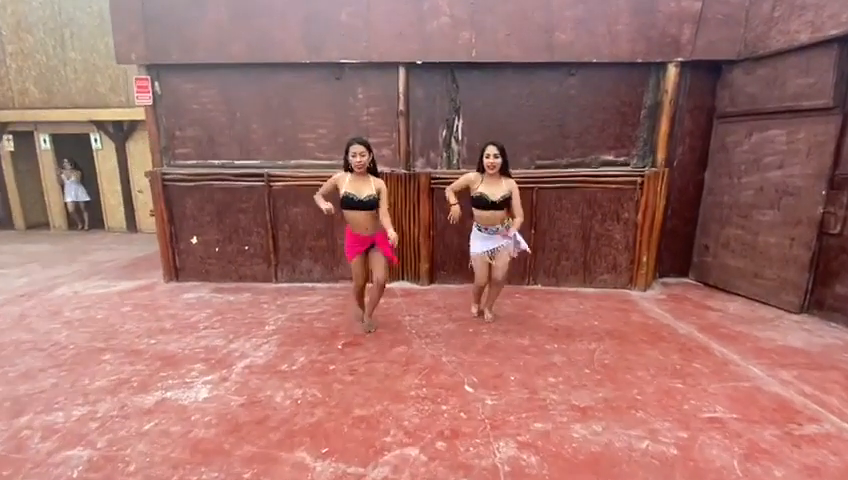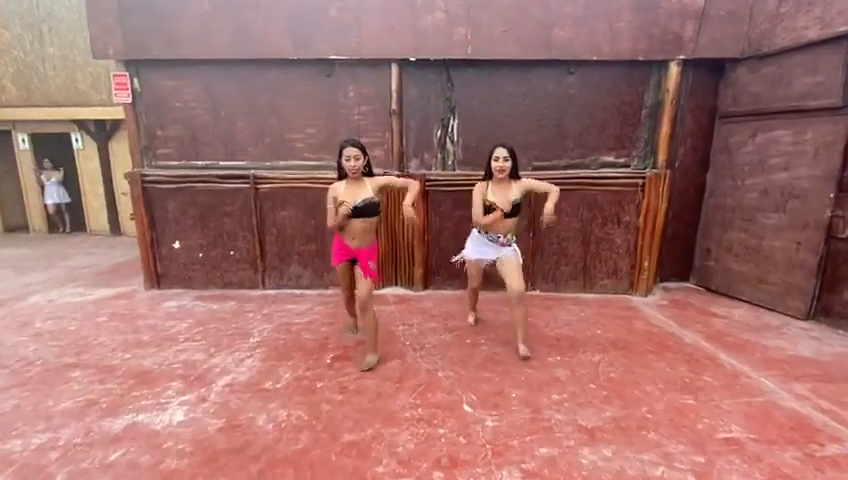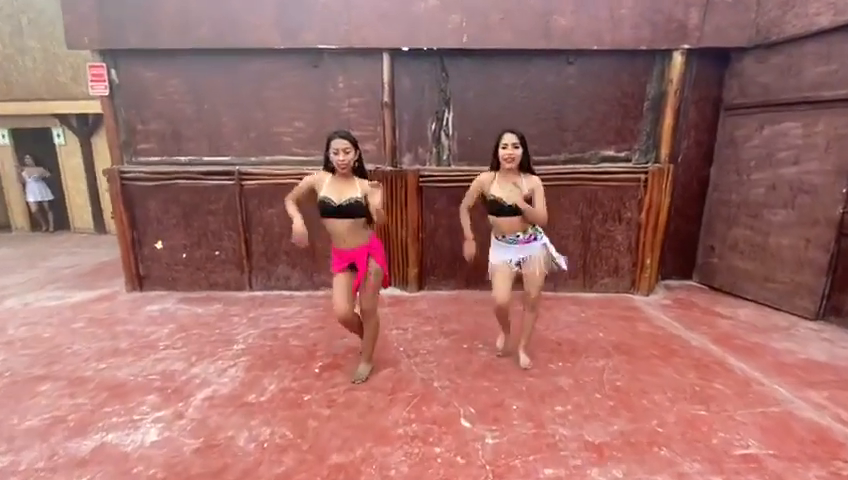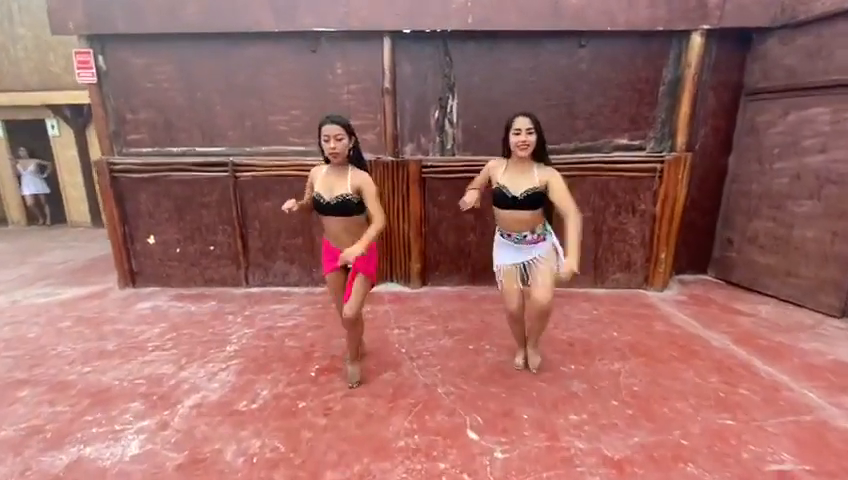
dt=0.3s
person 1, frame 1
left shoulder: (378, 184)
right shoulder: (341, 179)
left elbow: (384, 214)
right elbow: (319, 194)
left wrist: (390, 231)
right wrist: (323, 204)
left hip: (378, 238)
right hip: (355, 239)
left knee: (380, 280)
right knee: (359, 283)
right ankle: (361, 309)
person 1, frame 2
left shoulder: (377, 183)
right shoulder: (335, 189)
left elbow: (413, 184)
right elbow: (331, 225)
left wrist: (407, 202)
right wrist: (341, 214)
left hip: (367, 251)
right hip: (343, 248)
left knee: (364, 300)
right knee: (347, 292)
left ankle: (372, 352)
right ankle: (354, 318)
person 1, frame 3
left shoulder: (364, 185)
right shoulder: (317, 180)
left elbow: (380, 220)
right elbow: (290, 199)
left wrist: (377, 203)
right wrist: (297, 220)
left hip: (369, 252)
right hip: (340, 257)
left knee: (368, 310)
right knee: (344, 314)
left ankle: (366, 360)
right ankle: (365, 338)
person 1, frame 4
left shoulder: (361, 179)
right shoulder: (316, 174)
left elbow: (379, 221)
right elbow: (307, 206)
left wrist: (359, 245)
right wrist: (295, 204)
left hip: (361, 252)
right hip: (332, 253)
left knee: (351, 313)
right knee: (342, 311)
left ankle: (354, 360)
right ankle: (355, 348)
person 2, frame 1
left shoulder: (510, 184)
right shoulder: (473, 179)
left elbow: (518, 215)
right elbow: (449, 190)
left wrist: (512, 230)
right wrist: (454, 205)
left hip: (504, 236)
right hip: (480, 236)
left knee: (499, 278)
right knee: (481, 281)
left ankle: (488, 308)
right ankle: (476, 303)
person 2, frame 2
left shoulder: (521, 184)
right shoulder: (481, 188)
left elbow: (553, 190)
right elbow: (477, 221)
left wrist: (549, 205)
right wrist: (501, 210)
left hip: (507, 247)
right hip: (480, 243)
left knee: (518, 292)
right knee: (474, 285)
left ankle: (521, 341)
right ankle: (473, 312)
person 2, frame 3
left shoulder: (532, 181)
right shoulder: (485, 180)
left elbow: (542, 220)
right elbow: (464, 208)
left wrist: (521, 203)
right wrist: (468, 238)
left hip: (534, 246)
right hip: (502, 247)
left knee: (532, 299)
right knee: (500, 301)
left ankle: (523, 348)
right ankle: (505, 331)
person 2, frame 4
left shoulder: (546, 174)
right shoulder: (494, 167)
left elbow: (572, 213)
right elbow: (473, 187)
left wrist: (572, 255)
right wrist: (470, 198)
left hip: (541, 245)
right hip: (506, 246)
left knee: (542, 302)
right knee: (513, 309)
left ankle: (533, 346)
right ankle: (521, 347)
